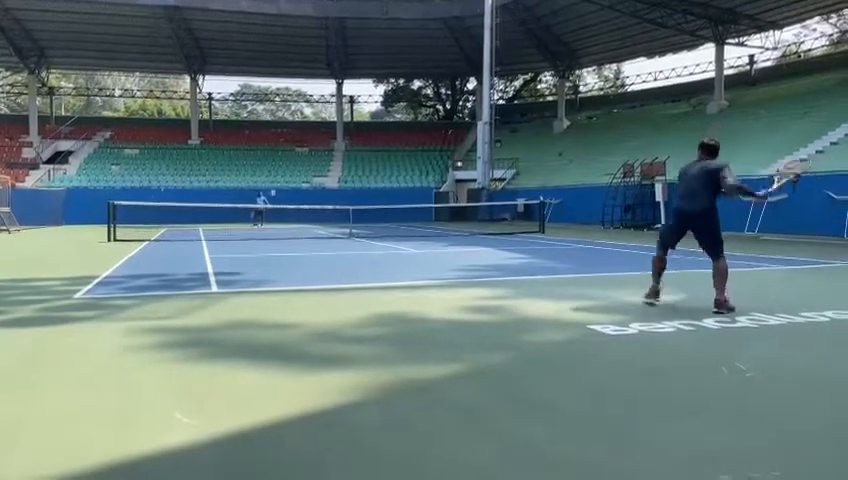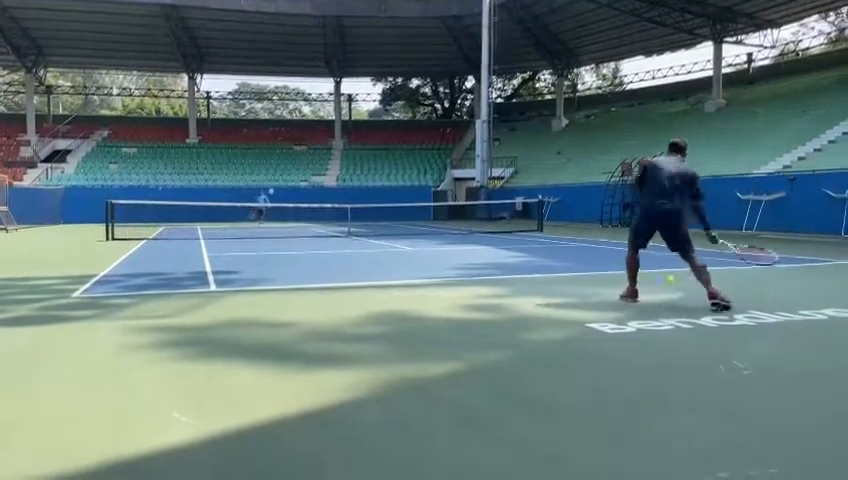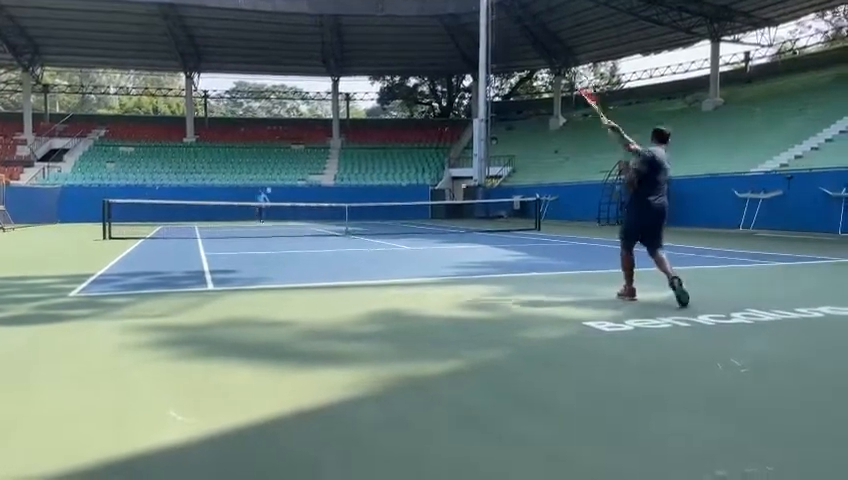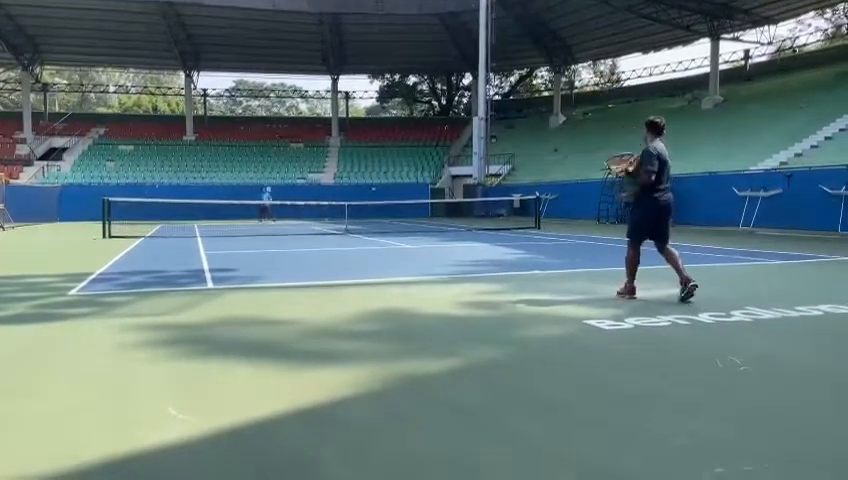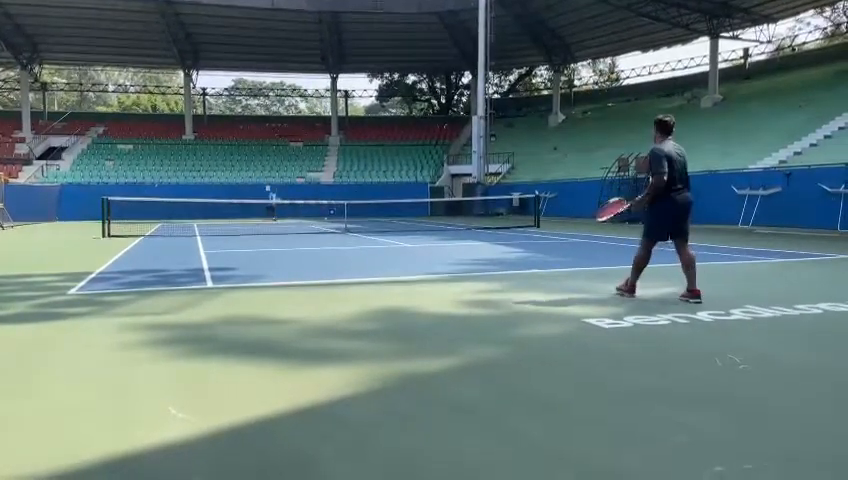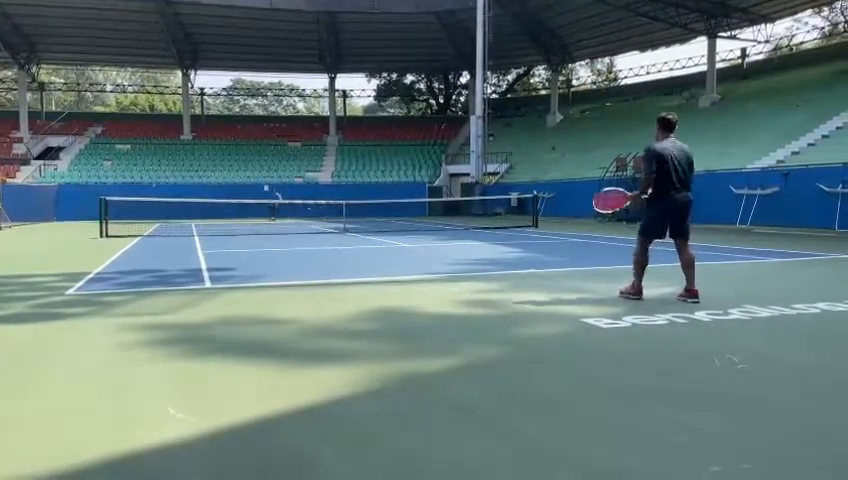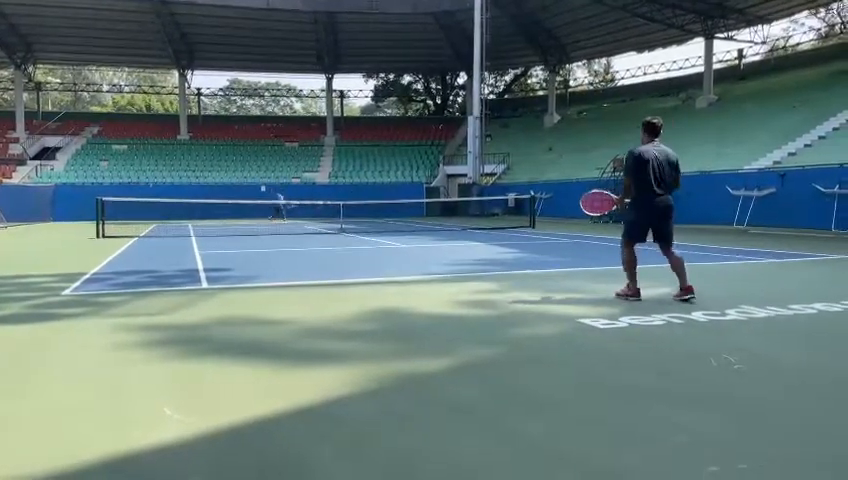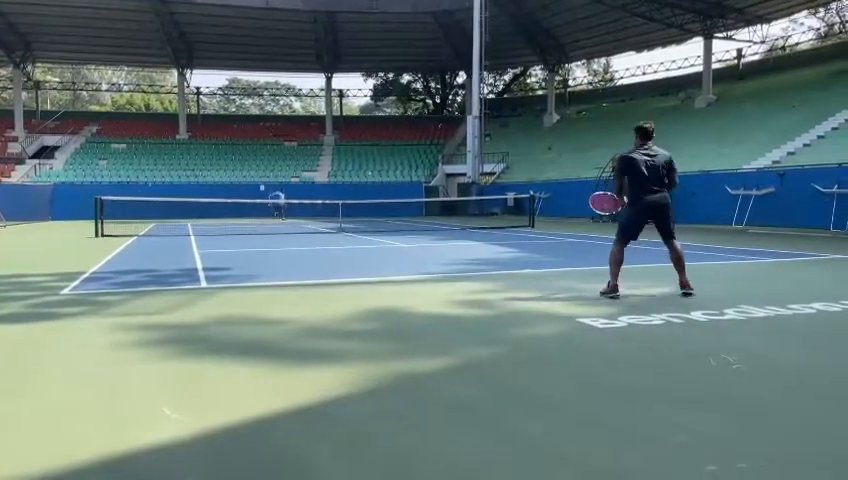
dt=0.3s
person 1, frame 1
left shoulder: (685, 170)
right shoulder: (720, 167)
right elbow: (730, 185)
right wrist: (754, 194)
left hip: (679, 212)
right hip: (705, 214)
left knee: (661, 250)
right knee: (718, 257)
left ankle: (654, 290)
right ankle: (720, 299)
person 1, frame 2
left shoulder: (651, 163)
right shoulder: (690, 173)
left elbow: (638, 186)
right elbow: (697, 205)
right wrist: (708, 230)
left hip: (648, 211)
right hip: (673, 213)
left knee: (633, 249)
right knee: (690, 256)
left ankle: (631, 290)
right ankle: (714, 295)
person 1, frame 3
left shoulder: (649, 153)
right shoulder: (662, 157)
left elbow: (633, 177)
right elbow: (634, 148)
left wrist: (626, 172)
right wrist: (618, 131)
left hip: (640, 206)
right hip: (659, 207)
left knee: (626, 246)
right knee: (655, 249)
left ankle: (629, 288)
right ankle: (673, 278)
person 1, frame 4
left shoulder: (650, 149)
right shoulder: (660, 149)
left elbow: (648, 177)
right elbow: (639, 173)
left wrist: (631, 194)
left hip: (648, 203)
right hip: (664, 202)
left knee: (633, 245)
right knee: (664, 246)
left ankle: (629, 286)
right ankle: (686, 280)
person 1, frame 5
left shoulder: (658, 151)
right shoulder: (679, 150)
left elbow: (660, 180)
left wrist: (644, 199)
right wrist: (648, 194)
left hip: (664, 204)
right hip: (683, 201)
left knee: (647, 244)
right knee: (683, 245)
left ankle: (630, 285)
right ankle: (693, 290)
person 1, frame 6
left shoulder: (654, 149)
right shoulder: (685, 149)
left elbow: (648, 179)
right elbow: (689, 178)
left wrist: (639, 195)
left hip: (660, 202)
right hip: (683, 201)
left knee: (643, 243)
right knee: (683, 245)
left ankle: (636, 287)
right ankle: (691, 290)
person 1, frame 7
left shoulder: (636, 153)
right shoulder: (671, 154)
left elbow: (628, 183)
right elbow: (676, 184)
left wrist: (623, 199)
left hip: (641, 205)
right hip: (665, 204)
left knee: (627, 245)
right knee: (667, 248)
left ankle: (632, 289)
right ankle: (685, 288)
person 1, frame 8
left shoulder: (627, 157)
right shoulder: (665, 156)
left elbow: (618, 184)
right elbow: (674, 182)
left wrist: (622, 198)
left hip: (638, 204)
right hip: (661, 202)
left knee: (619, 243)
right knee: (672, 243)
left ankle: (613, 284)
right ankle: (684, 282)
